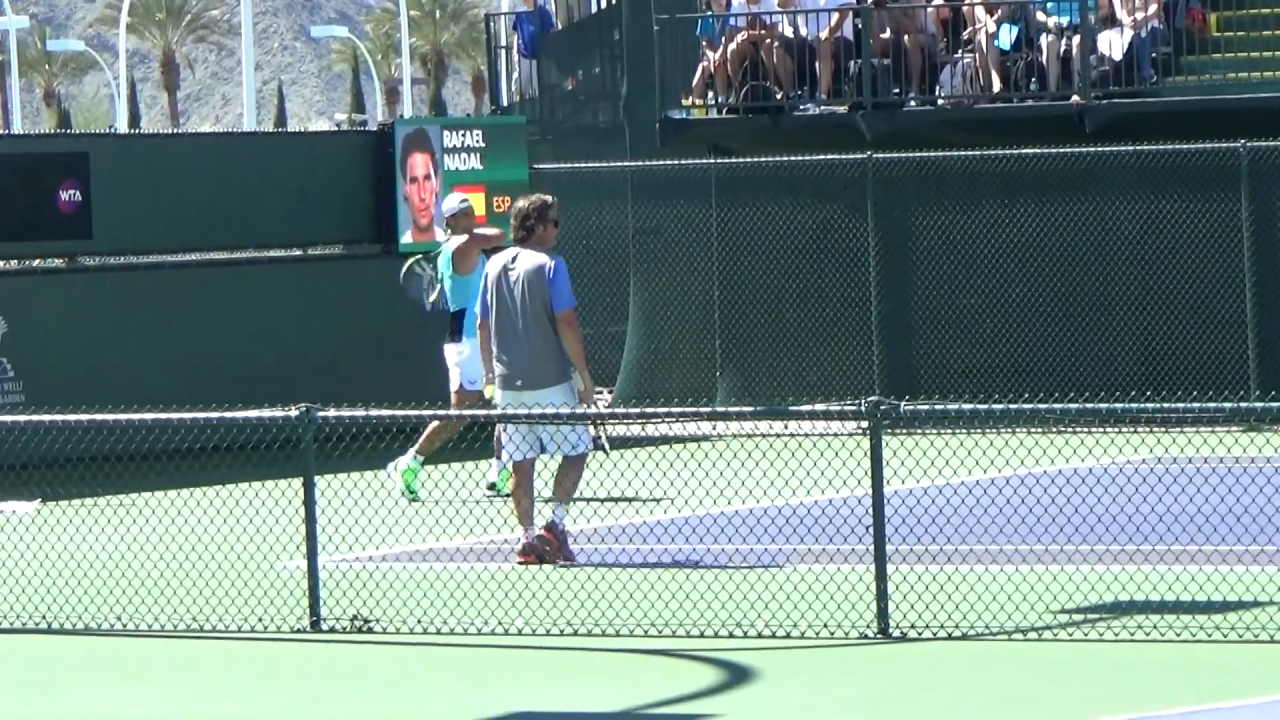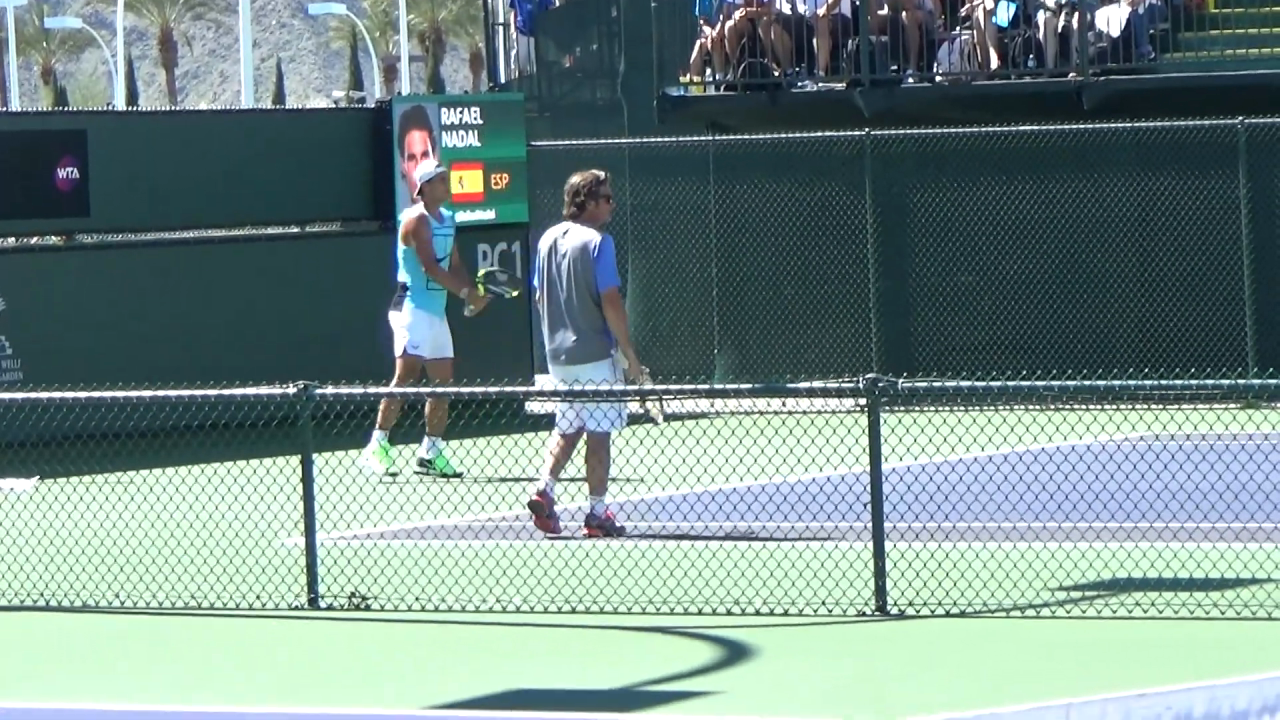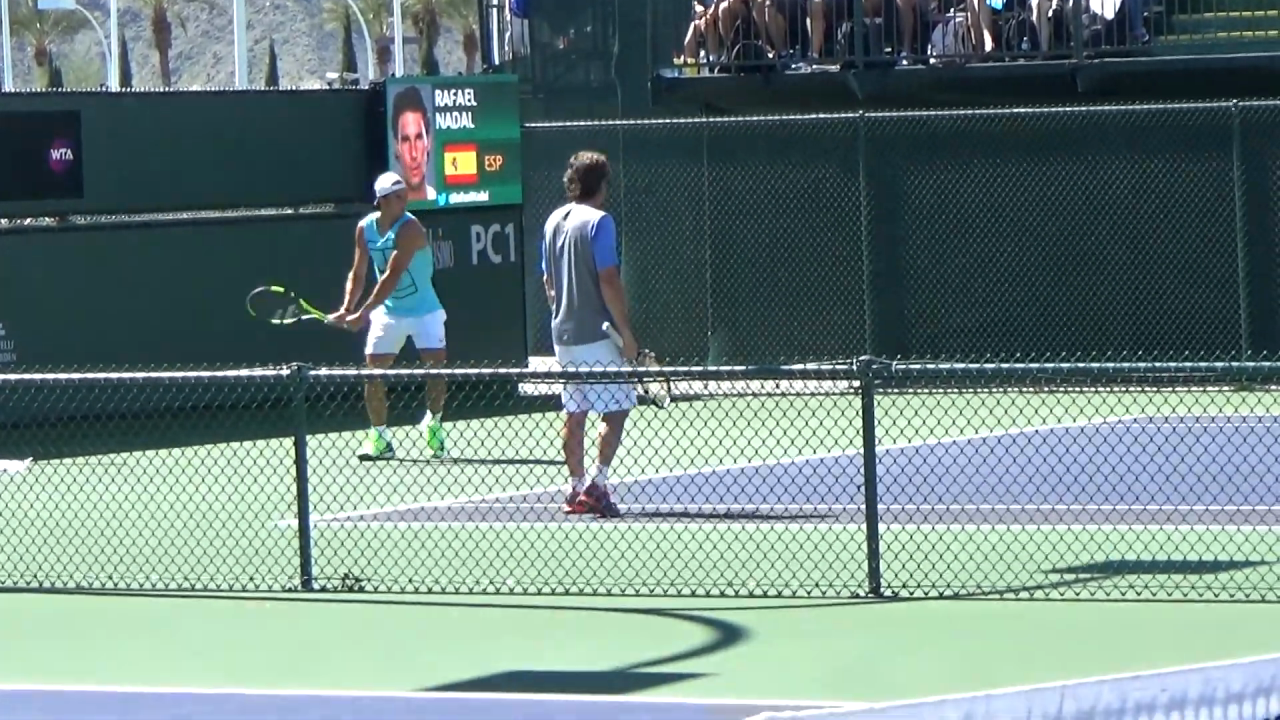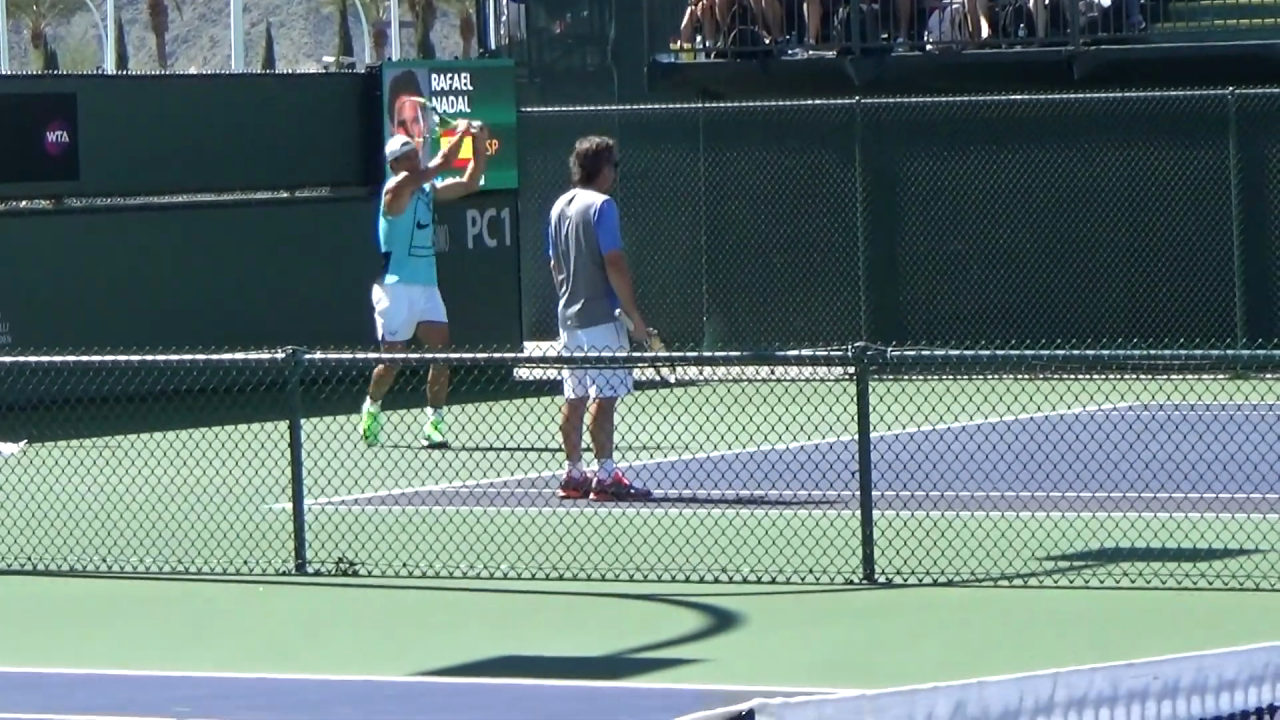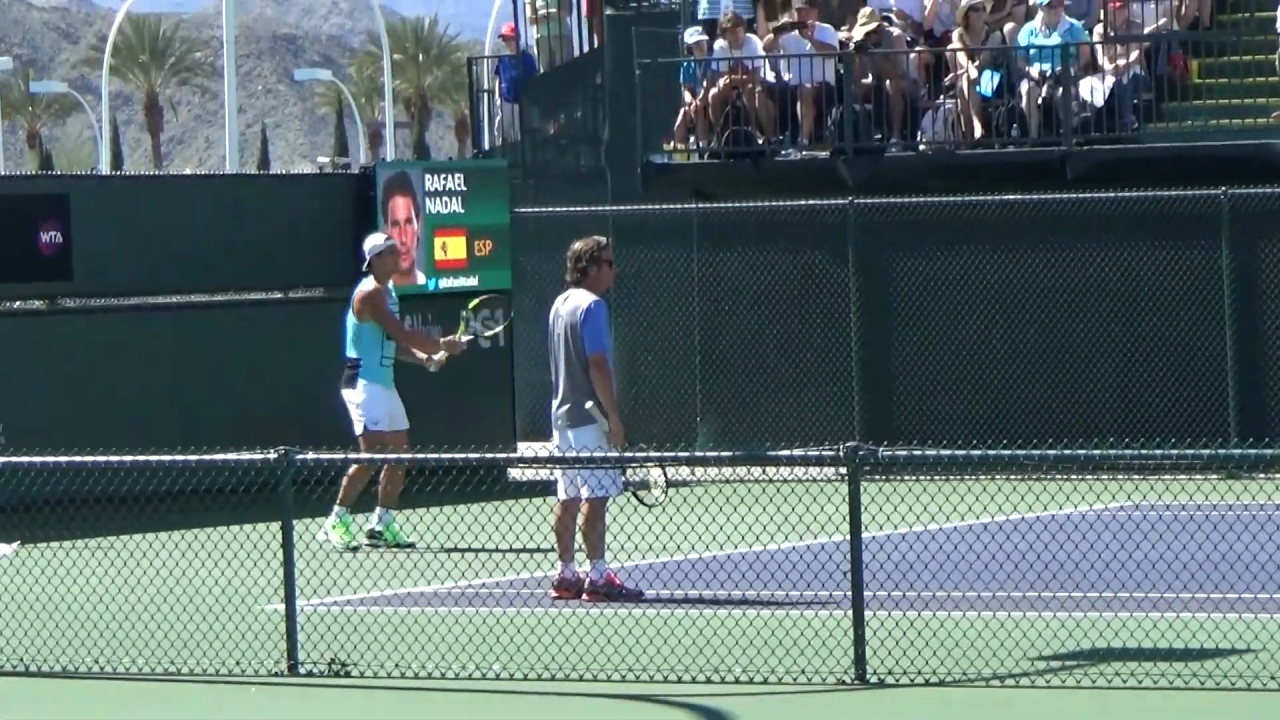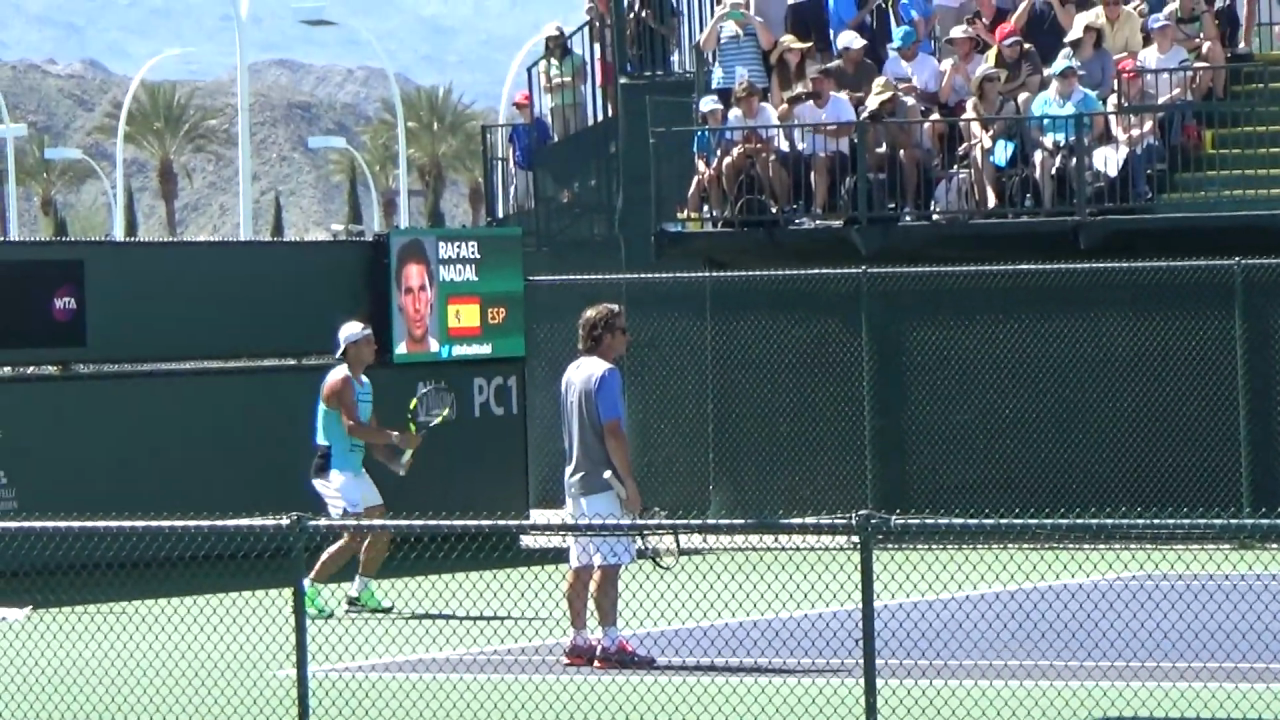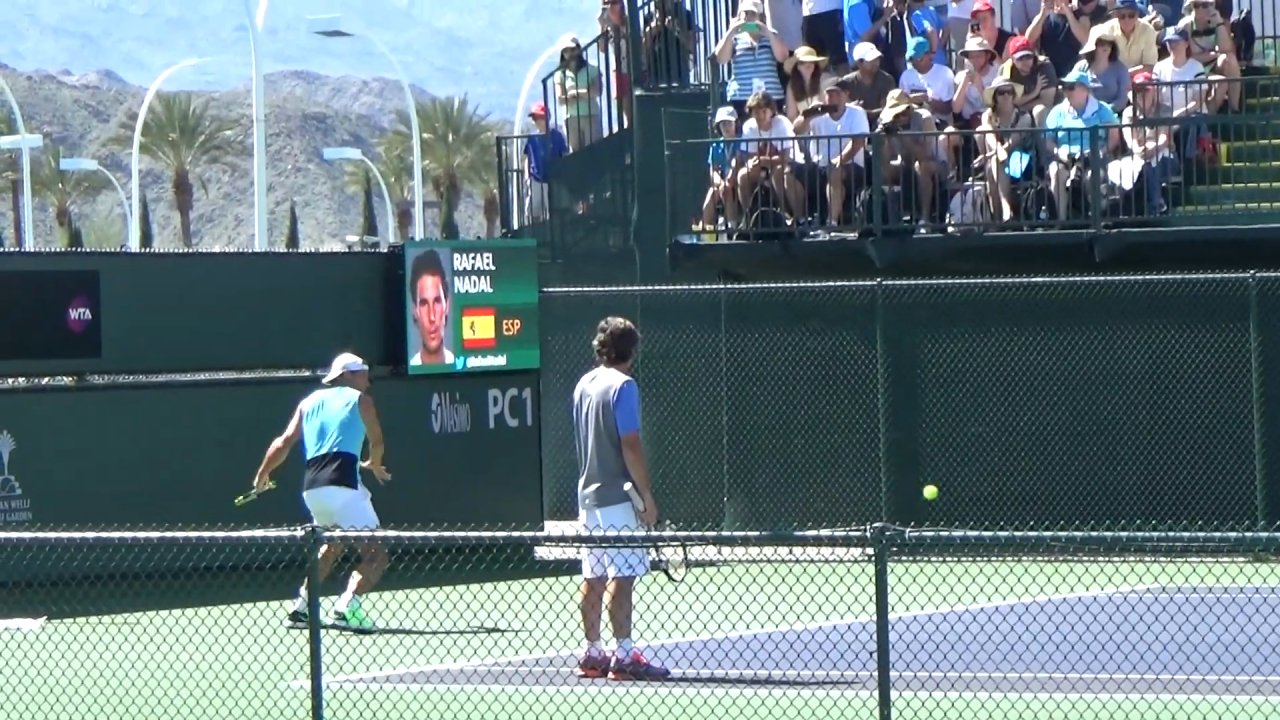
dt=0.7s
person 1, frame 1
left shoulder: (494, 265)
right shoulder: (551, 265)
left elbow: (483, 326)
right elbow: (566, 323)
left wrist: (490, 370)
right wrist: (584, 374)
left hip: (509, 384)
right hip: (551, 382)
left knee: (521, 464)
right knee: (576, 453)
left ankle: (528, 540)
right ankle: (555, 524)
person 1, frame 2
left shoulder: (548, 238)
right shoulder: (598, 242)
left elbow: (539, 296)
right elbow: (611, 303)
right wrist: (629, 353)
left hip: (558, 354)
right hip: (595, 355)
left knee: (568, 428)
right knee: (598, 433)
left ankle: (543, 488)
right ankle: (597, 515)
person 1, frame 3
left shoulder: (553, 220)
right shoulder: (599, 221)
right elbow: (608, 281)
right wrist: (626, 331)
left hip: (564, 334)
right hip: (597, 335)
left knee: (574, 412)
right knee: (617, 409)
left ankle: (577, 490)
right ankle: (596, 484)
person 1, frame 4
left shoulder: (559, 206)
right shoulder: (602, 205)
right elbow: (614, 265)
right wrist: (634, 313)
left hip: (570, 316)
right hip: (600, 318)
left knee: (574, 397)
right knee: (604, 397)
left ankle: (574, 475)
right ankle: (605, 477)
person 1, frame 5
left shoulder: (560, 304)
right shoulder: (592, 306)
right elbow: (597, 366)
right wrist: (614, 417)
left hip: (564, 414)
right hip: (590, 418)
left knee: (568, 498)
right knee: (596, 497)
left ankle: (567, 576)
right ankle: (598, 578)
person 1, frame 6
left shoulder: (572, 372)
right shoulder: (606, 373)
right elbow: (613, 434)
right wrist: (630, 483)
left hip: (577, 481)
right hip: (603, 485)
left knee: (580, 565)
right knee: (608, 565)
left ankle: (579, 642)
right ankle: (610, 645)
person 1, frame 7
left shoulder: (584, 384)
right shoulder: (623, 385)
right elbow: (630, 445)
right wrist: (646, 495)
left hip: (590, 492)
right hip: (618, 496)
left knee: (594, 576)
right knee: (622, 577)
left ankle: (593, 654)
right ankle: (625, 657)
person 2, frame 1
left shoulder: (462, 248)
right shoulder: (464, 245)
right elbow: (503, 237)
right wrist: (476, 234)
left hip: (481, 341)
right hip: (469, 344)
left ankle: (501, 477)
right ankle: (409, 463)
person 2, frame 2
left shoulder: (447, 218)
right shoulder: (417, 218)
left elbow: (455, 265)
right elbow: (430, 268)
left wrist: (469, 292)
right wrist: (465, 291)
left hip: (437, 313)
right hip: (413, 310)
left knee: (444, 384)
right knee: (405, 377)
left ankle: (430, 454)
right ankle: (377, 446)
person 2, frame 3
left shoulder: (410, 229)
right shoulder: (365, 228)
left elbow: (391, 279)
right elbow: (357, 273)
left wrist: (361, 315)
right wrist: (345, 309)
left hip: (424, 310)
right hip: (389, 312)
left knee: (435, 372)
right knee: (372, 377)
left ankle: (433, 425)
right ankle: (380, 438)
person 2, frame 4
left shoulder: (426, 187)
right shoulder: (399, 186)
left elbow: (468, 185)
right elbow: (437, 165)
left wrist: (478, 146)
right wrist: (460, 135)
left hip: (427, 285)
right hip: (395, 286)
left knee: (442, 353)
right knee: (392, 361)
left ankle: (435, 424)
right ankle: (372, 409)
person 2, frame 5
left shoulder: (386, 292)
right shoulder: (371, 292)
left elbow: (397, 344)
right elbow: (399, 334)
left wrist: (428, 353)
right wrist: (442, 345)
left hip: (383, 385)
right hip: (364, 384)
left knee: (399, 455)
right knee: (370, 453)
left ankle: (382, 525)
right ankle: (336, 522)
person 2, frame 6
left shoulder: (363, 383)
right shoulder: (340, 381)
left elbow: (372, 430)
right elbow: (353, 428)
left wrist: (393, 460)
right wrist: (397, 438)
left hip: (354, 469)
right hip: (334, 470)
left knee: (380, 529)
right knee: (355, 535)
left ankle: (361, 592)
right ankle: (308, 590)
person 2, frame 7
left shoulder: (309, 403)
right shoulder: (362, 401)
left elbow: (283, 443)
right elbow: (377, 443)
left wrist: (261, 478)
right wrist: (375, 465)
left hip: (313, 488)
right hip: (342, 487)
left knee: (335, 544)
right knee: (376, 554)
left ankle: (301, 606)
right ankle: (348, 608)
